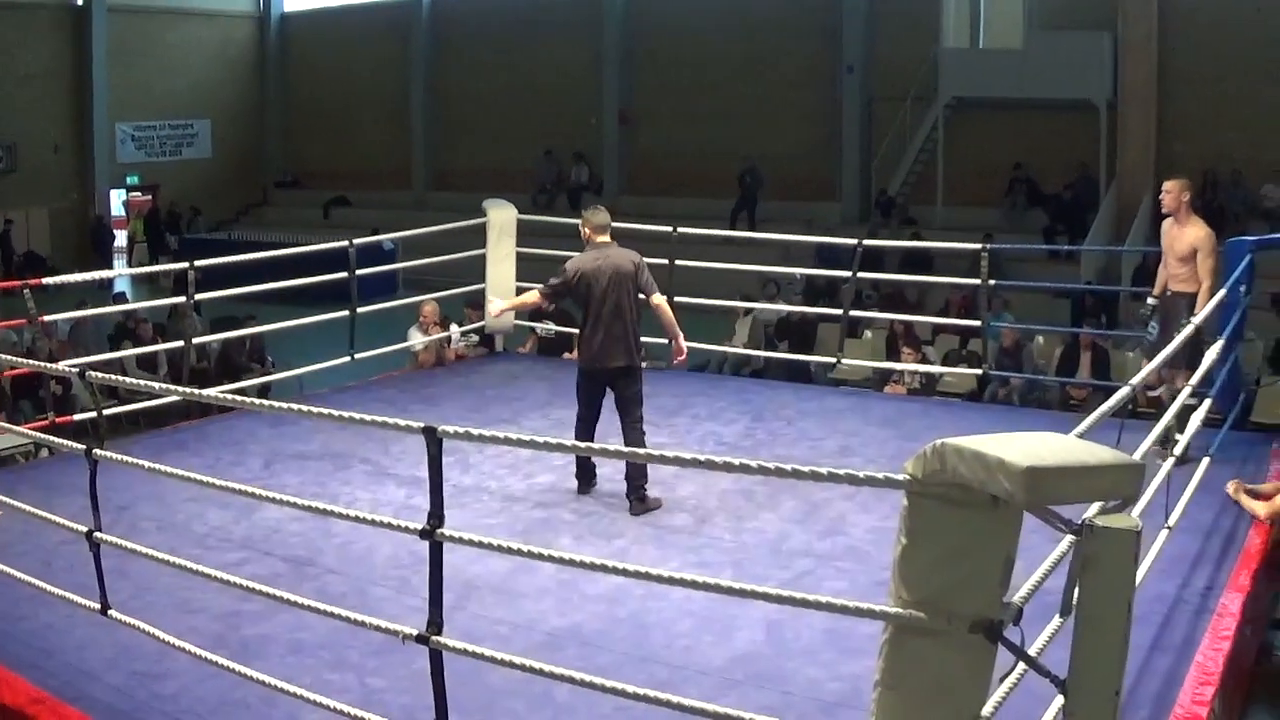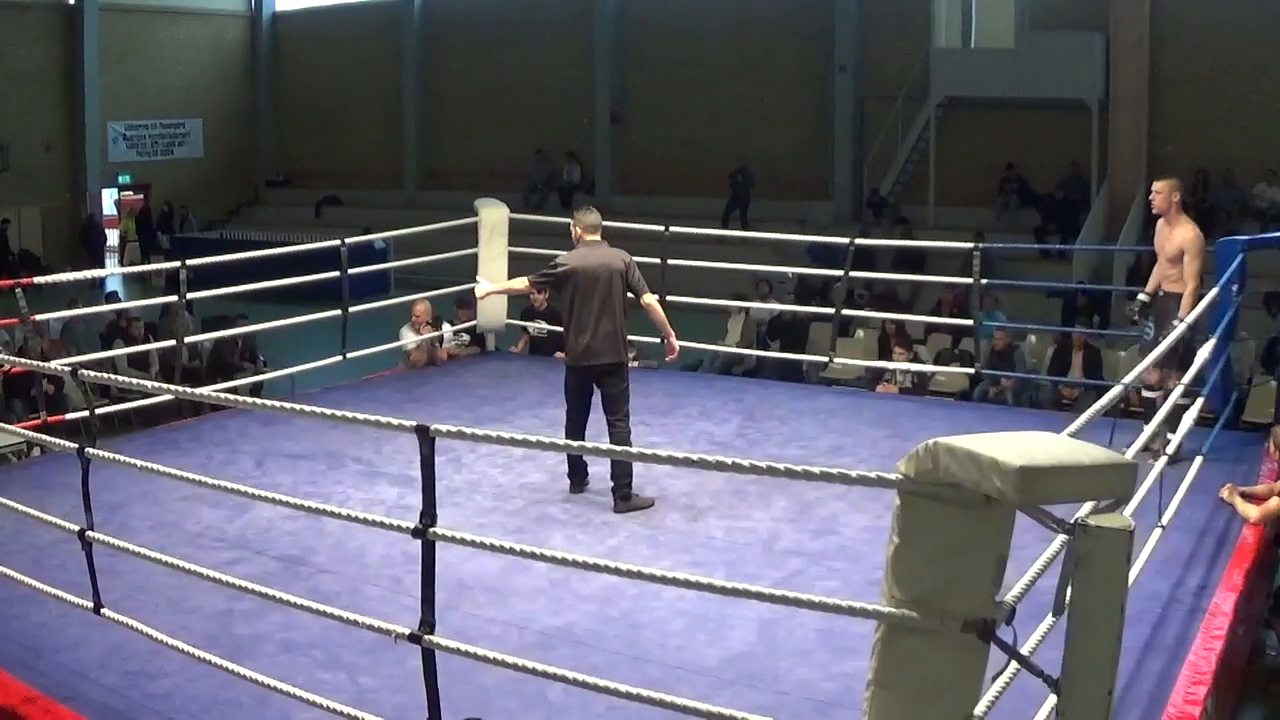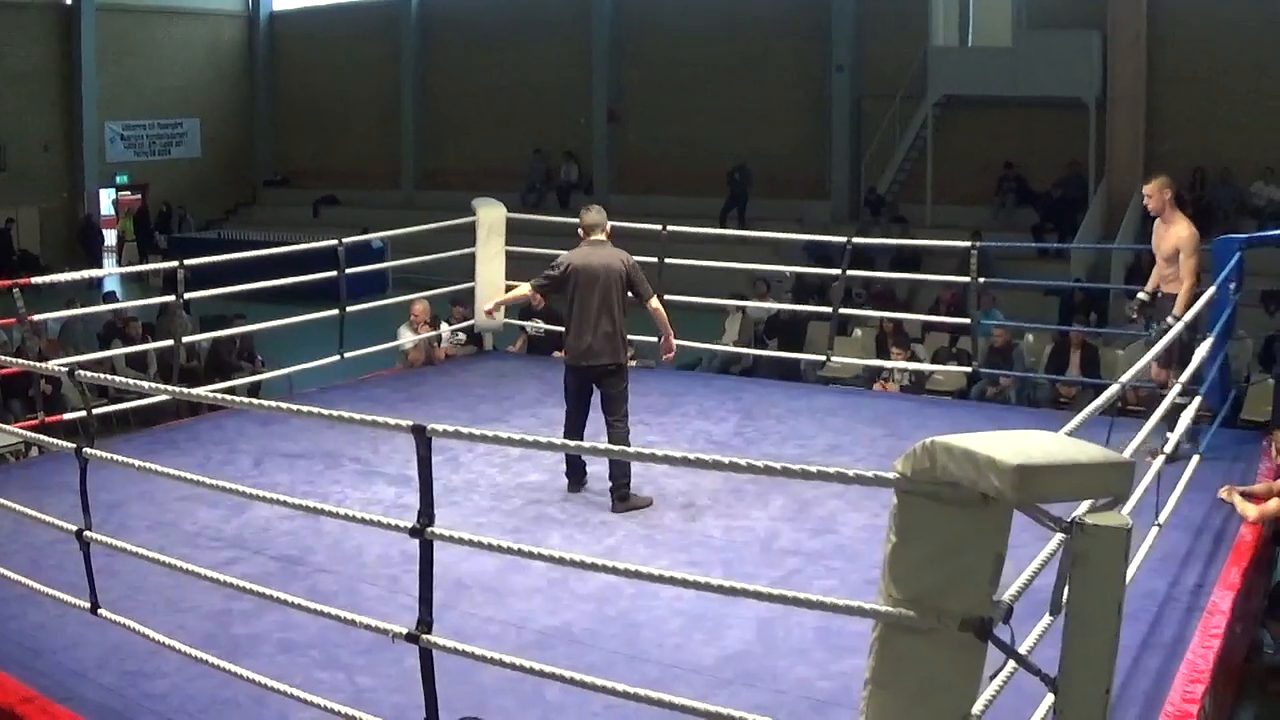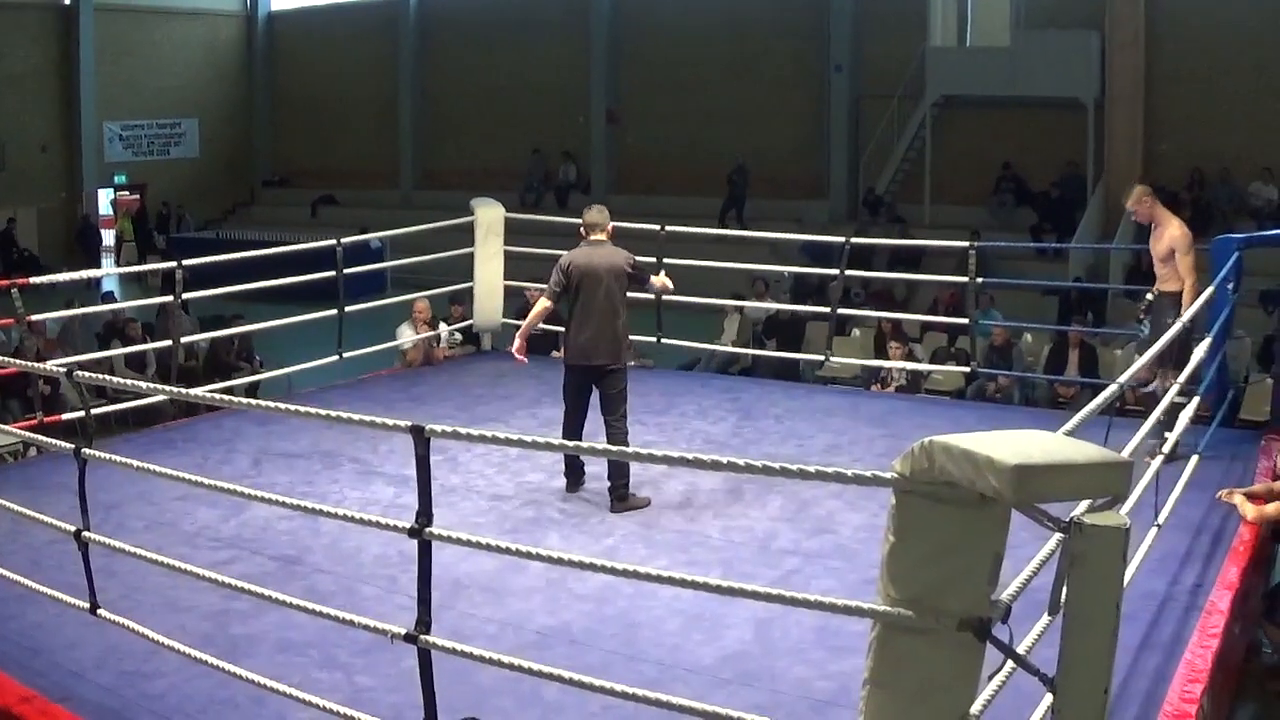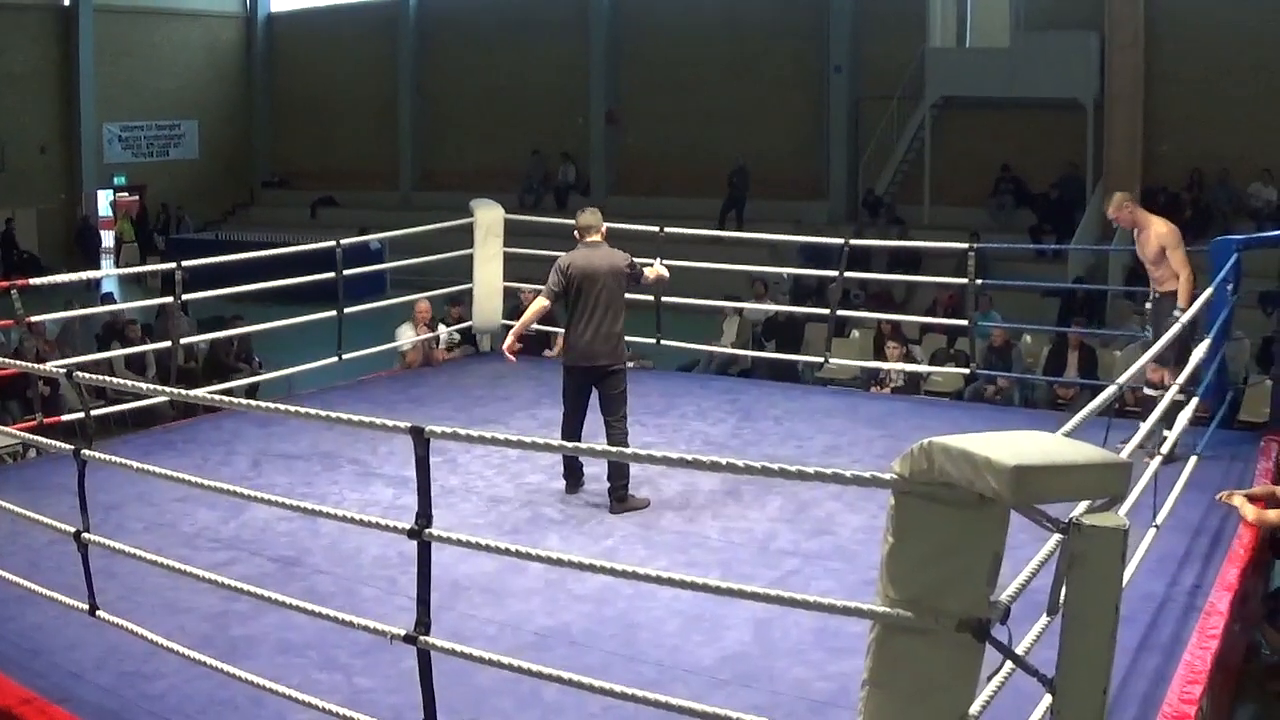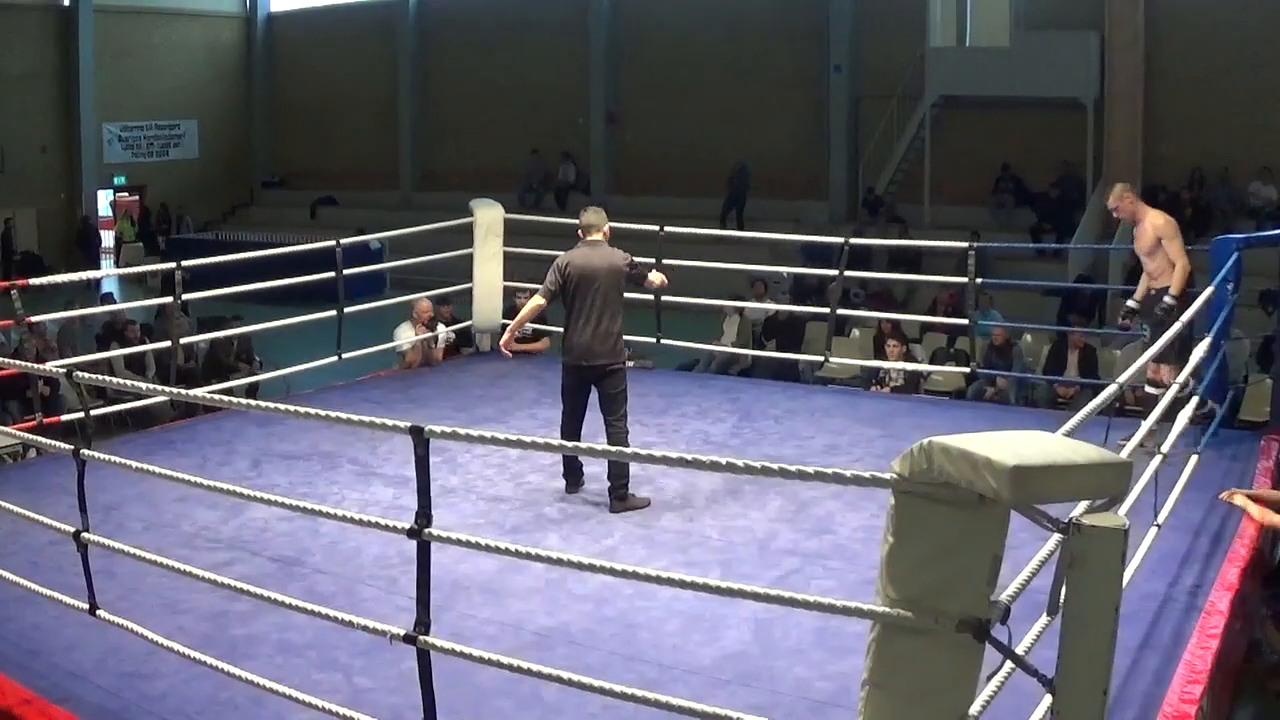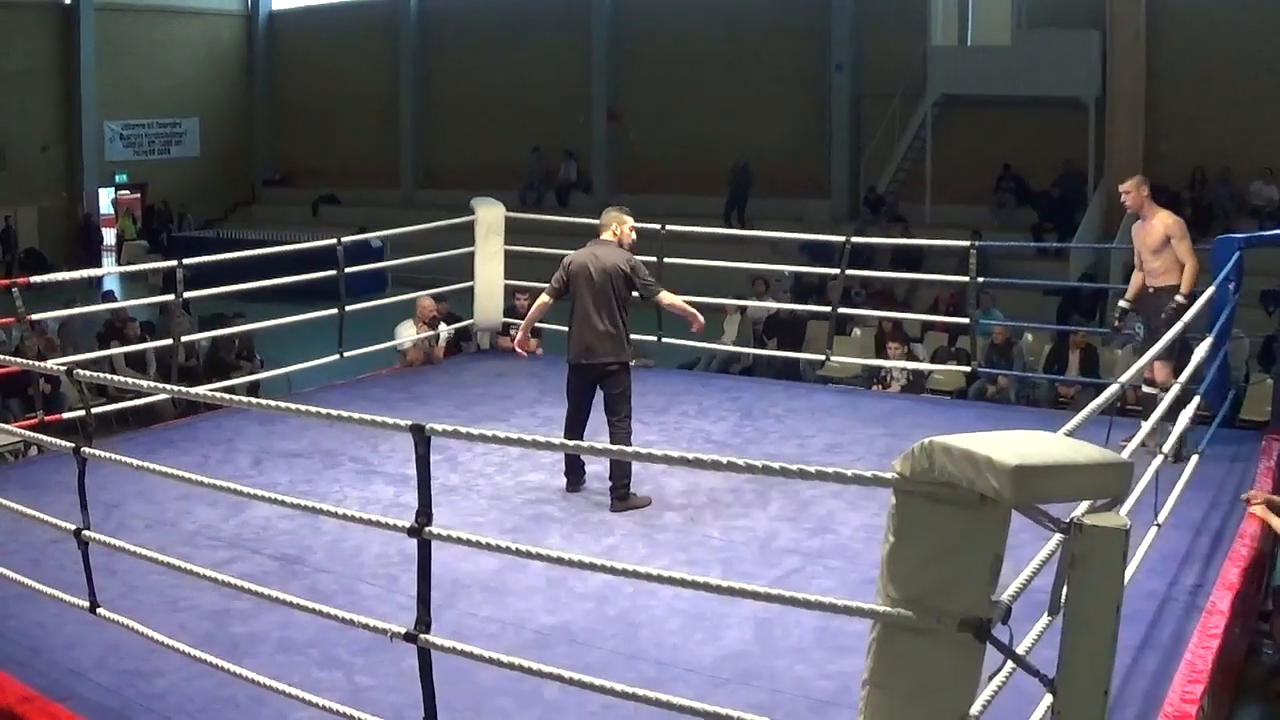
dt=0.3s
person 1, frame 1
left shoulder: (577, 266)
right shoulder: (631, 260)
left elbow: (540, 296)
right elbow: (657, 301)
left wrist: (504, 306)
right wrist: (677, 337)
left hip: (591, 359)
right hip: (626, 358)
left knee: (586, 421)
right knee: (633, 426)
left ankle: (585, 479)
right ankle: (637, 497)
person 1, frame 2
left shoulder: (567, 262)
right shoulder: (622, 259)
left elbow: (526, 284)
right elbow: (648, 300)
left wrist: (492, 288)
right wrist: (669, 336)
left hip: (578, 357)
right hip: (613, 356)
left knee: (576, 420)
right knee: (618, 424)
left ankle: (577, 479)
right ankle: (623, 495)
person 1, frame 3
left shoulder: (568, 261)
right shoulder: (624, 261)
left elbow: (530, 291)
right elbow: (653, 306)
left wrist: (496, 304)
right wrist: (668, 335)
left hip: (577, 356)
right hip: (613, 356)
left knee: (574, 419)
right knee: (617, 425)
left ankle: (575, 478)
right ankle: (621, 495)
person 1, frame 4
left shoulder: (569, 260)
right shoulder: (624, 259)
left elbow: (546, 303)
right elbow: (652, 284)
left wrist: (521, 335)
right wrist: (663, 282)
left hip: (576, 355)
right hip: (612, 356)
left knee: (573, 418)
right knee: (616, 425)
left ankle: (573, 478)
right ankle: (620, 496)
person 1, frame 5
left shoulder: (567, 262)
right shoulder: (620, 260)
left elbow: (543, 303)
right elbow: (645, 275)
left wrist: (514, 334)
right wrist: (657, 271)
left hip: (576, 356)
right hip: (611, 357)
left knee: (572, 420)
right knee: (616, 426)
left ankle: (572, 479)
right ankle: (619, 496)
person 1, frame 6
left shoulder: (566, 261)
right shoulder: (621, 260)
left elbow: (539, 301)
right elbow: (652, 281)
left wrist: (510, 331)
right wrist: (658, 277)
left hip: (575, 356)
right hip: (610, 356)
left knee: (571, 419)
right knee: (616, 425)
left ankle: (572, 478)
right ankle: (620, 495)
person 1, frame 7
left shoulder: (574, 259)
right shoulder: (626, 262)
left elbow: (545, 299)
right elbow: (662, 297)
left wrist: (524, 330)
right wrist: (695, 315)
left hip: (579, 354)
right hip: (613, 356)
left knee: (575, 418)
right knee: (619, 425)
left ankle: (574, 477)
right ankle: (622, 495)
person 2, frame 1
left shoulder: (1202, 235)
right shoulder: (1166, 225)
left elbow: (1206, 283)
right wrist: (1151, 300)
left hip: (1187, 305)
right hip: (1166, 301)
left knee: (1183, 377)
left ankle: (1180, 442)
right ankle: (1171, 427)
person 2, frame 2
left shoulder: (1191, 235)
right shoulder: (1160, 225)
left elbow: (1192, 285)
left wrist: (1179, 324)
right wrist: (1143, 297)
left hip: (1179, 304)
right hip: (1161, 300)
left knee: (1175, 378)
right knee: (1151, 374)
left ankle: (1172, 442)
right ankle: (1153, 435)
person 2, frame 3
left shoulder: (1186, 233)
right shoulder: (1157, 224)
left elbow: (1189, 283)
left wrist: (1172, 321)
right wrist: (1142, 297)
left hip: (1178, 306)
right hip: (1161, 301)
left knee: (1174, 375)
right knee: (1160, 374)
person 2, frame 4
left shoulder: (1178, 233)
right shoulder: (1155, 226)
left elbow: (1190, 281)
right wrist: (1149, 298)
left hip: (1174, 304)
right hip: (1159, 301)
left knee: (1171, 375)
right ankle: (1165, 418)
person 2, frame 5
left shoulder: (1164, 231)
right shoulder: (1138, 233)
left elbow: (1186, 275)
left wrist: (1179, 315)
right wrist: (1151, 306)
left hip: (1175, 304)
right hip: (1160, 302)
left knee: (1171, 374)
right knee: (1153, 372)
left ankle: (1171, 438)
person 2, frame 6
left shoulder: (1161, 223)
right shoulder: (1138, 228)
left elbow: (1183, 265)
left wrist: (1169, 301)
right wrist: (1131, 306)
left hip: (1171, 300)
right hip: (1154, 298)
left knee: (1170, 373)
right knee: (1153, 370)
right ankle: (1148, 431)
person 2, frame 7
left shoulder: (1171, 223)
right shoulder: (1137, 229)
left elbow: (1191, 264)
left wrist: (1179, 300)
right wrist: (1124, 304)
left hip: (1170, 298)
right hip: (1148, 298)
left knee: (1163, 373)
right knee: (1148, 370)
right ankle: (1149, 430)
